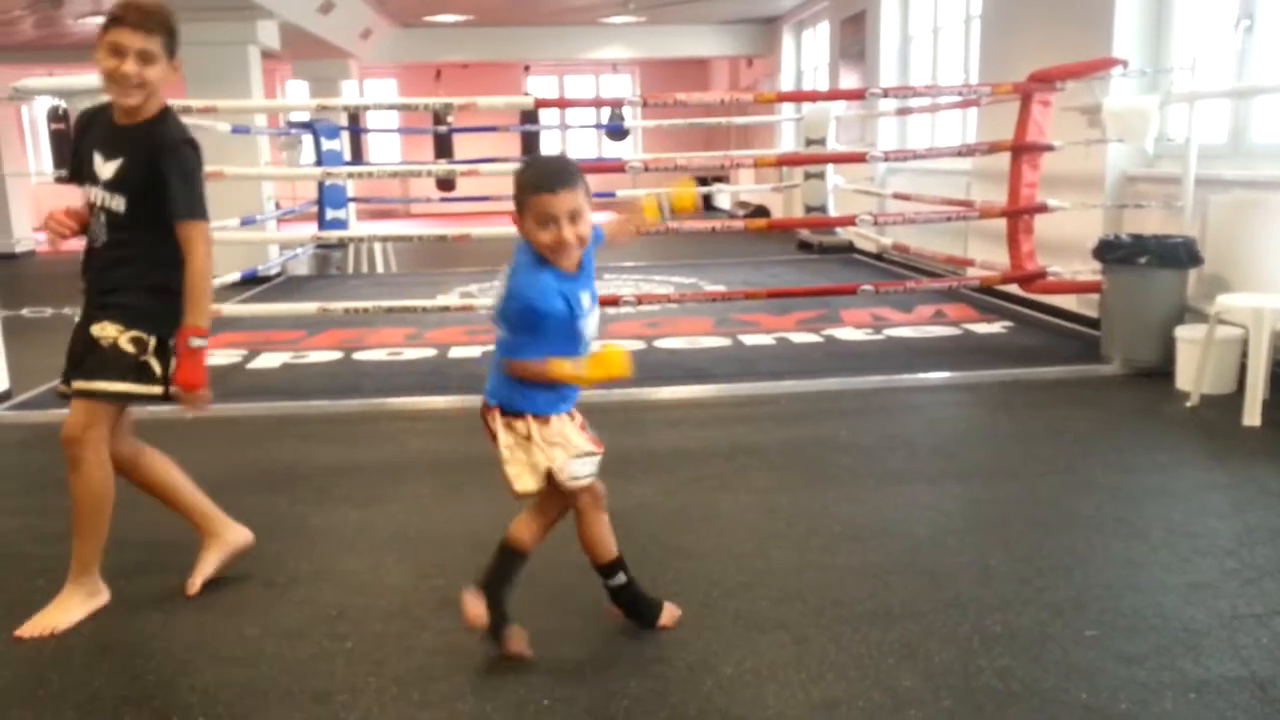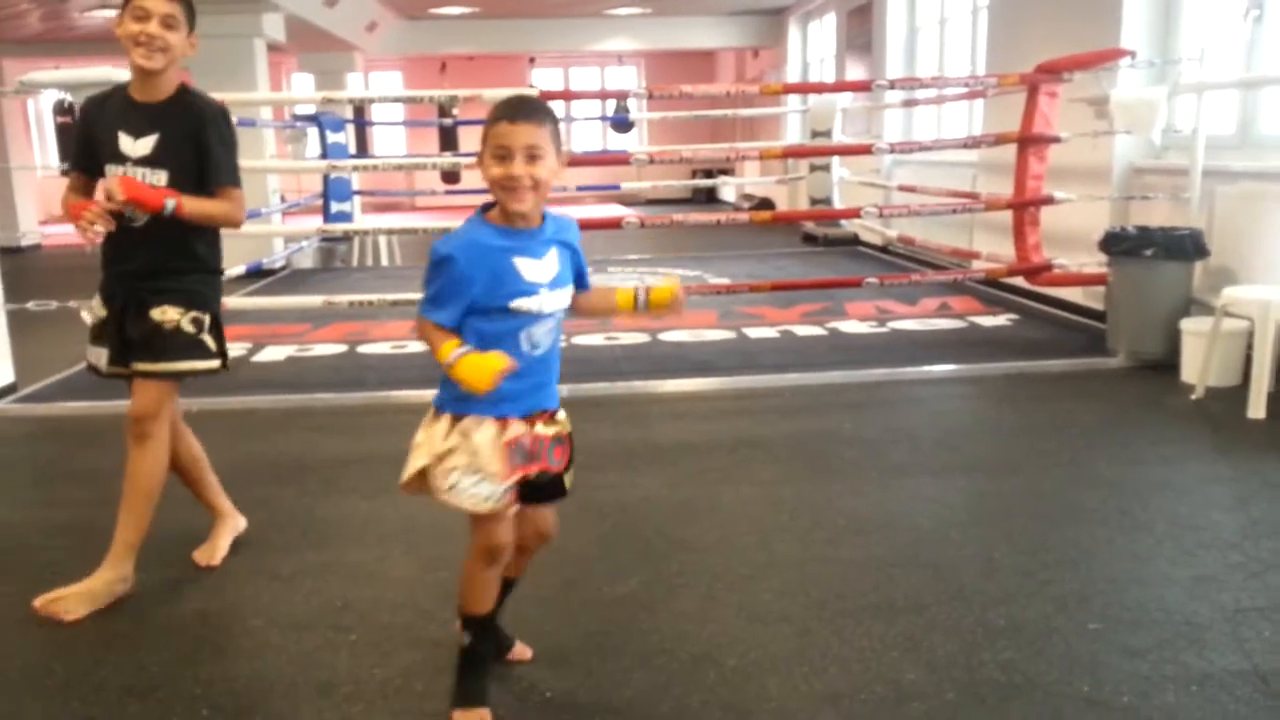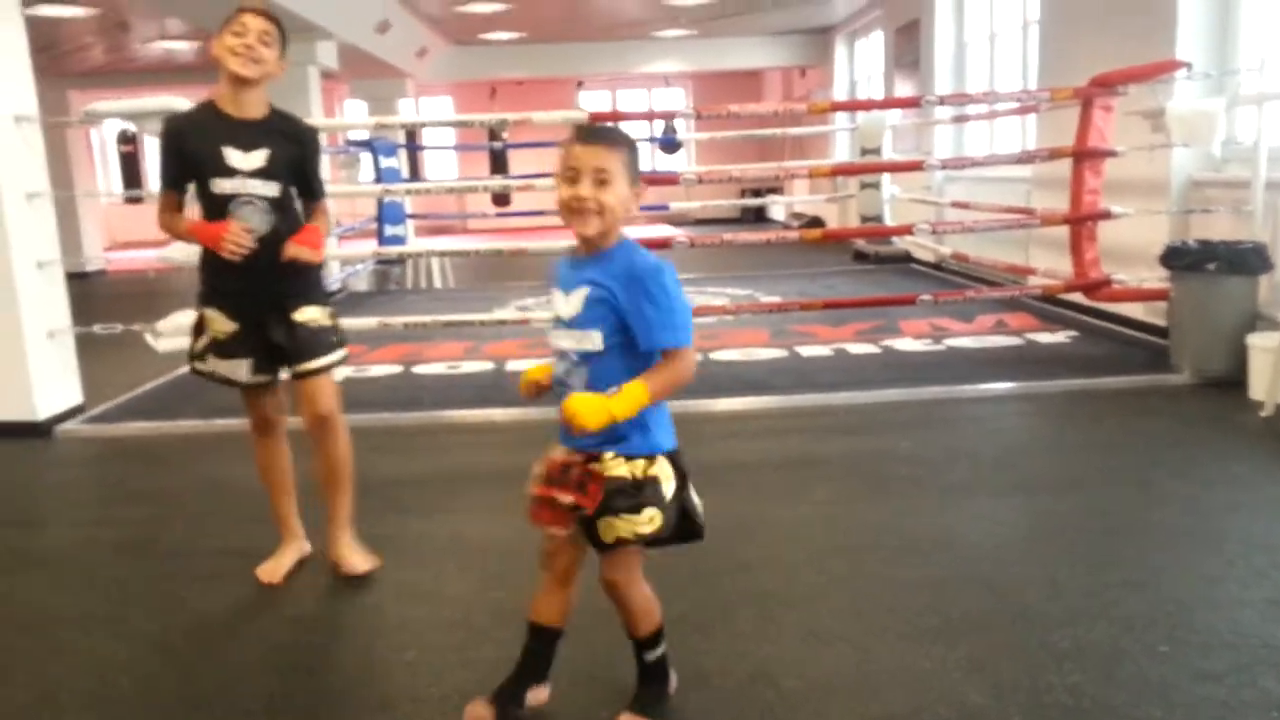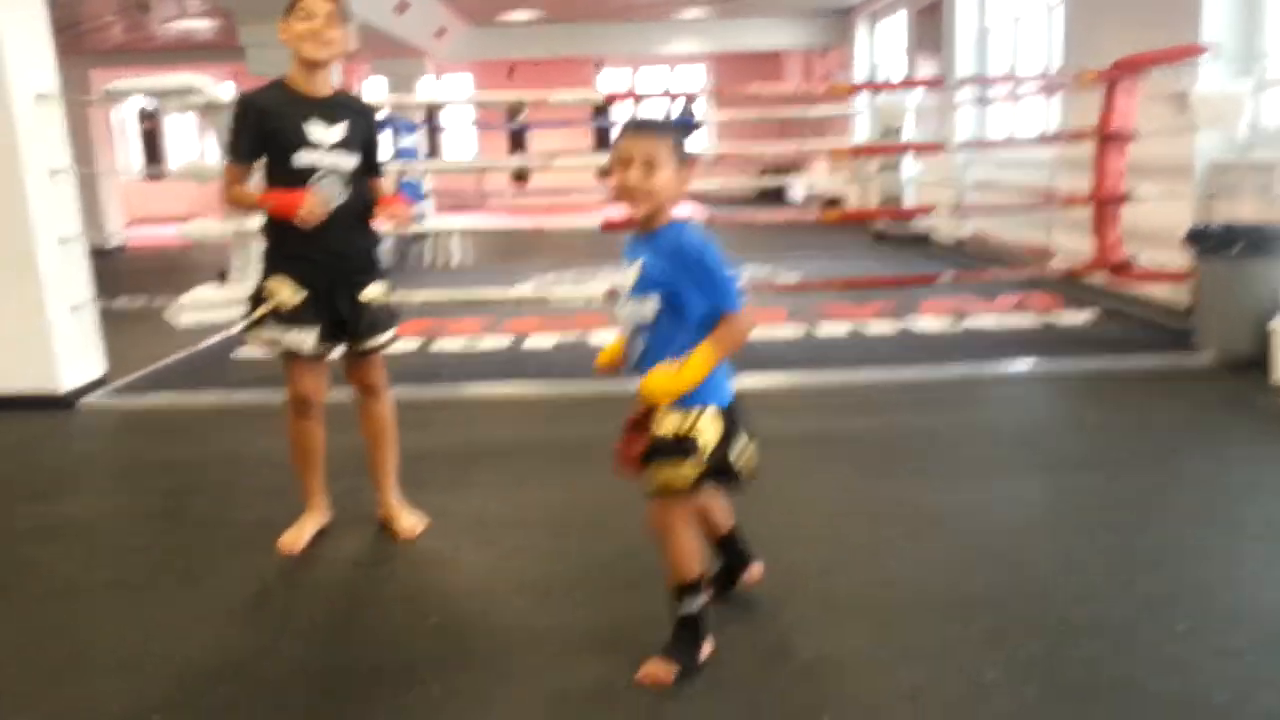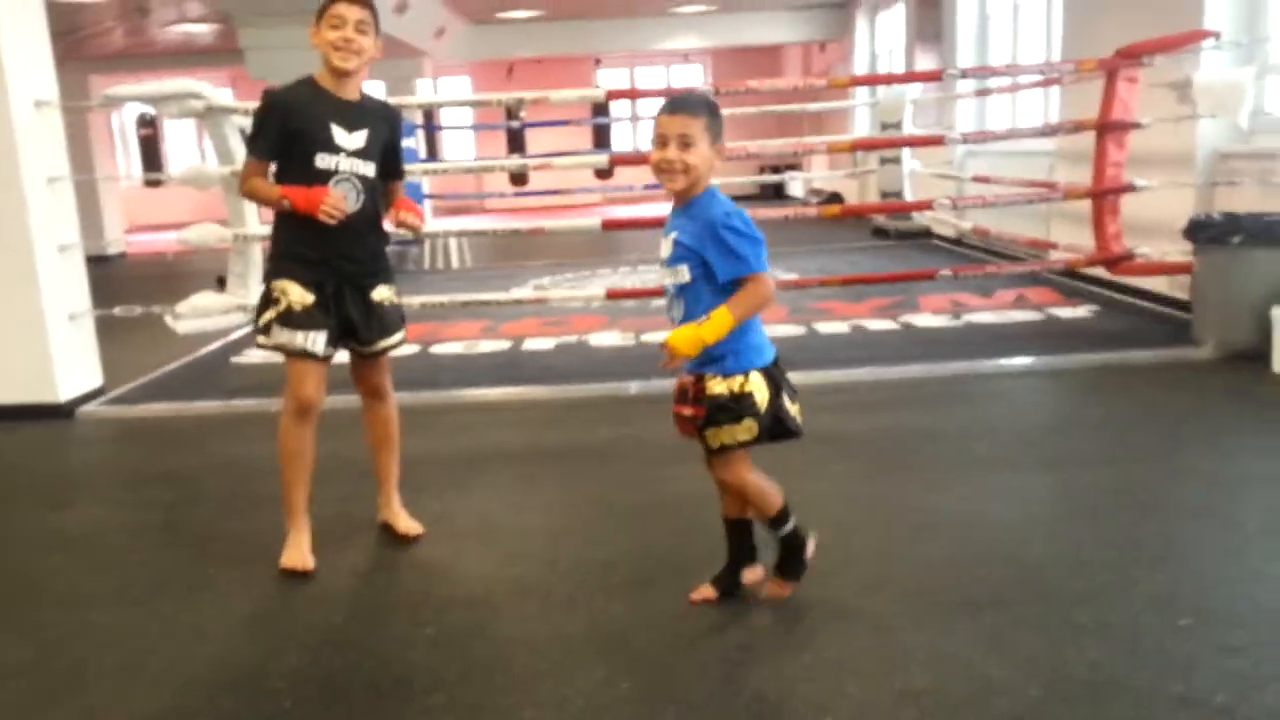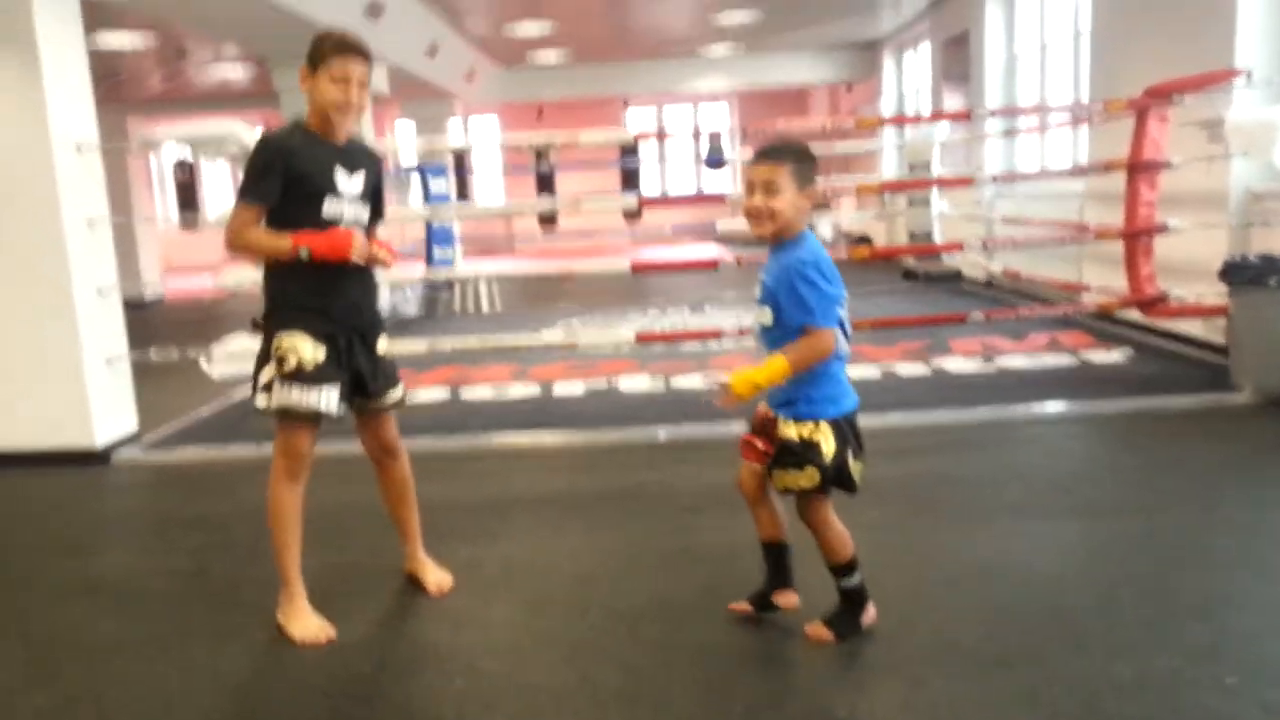
dt=0.4s
person 1, frame 1
left shoulder: (170, 146)
right shoulder: (89, 125)
left elbow: (196, 250)
left wrist: (191, 344)
right wrist: (69, 221)
left hip: (145, 309)
right hip: (105, 305)
left knee: (82, 433)
right knee: (108, 441)
left ankle: (84, 583)
right ankle: (219, 529)
person 1, frame 2
left shoulder: (204, 116)
right shoulder: (98, 111)
left elbow: (233, 210)
right elbow: (75, 193)
left wrist: (160, 199)
right wrist: (84, 212)
left hip: (180, 283)
right hip: (121, 283)
left knee: (147, 416)
right knee: (159, 415)
left ankle: (116, 569)
right ankle: (225, 515)
person 1, frame 3
left shoulder: (296, 135)
right shoulder: (185, 130)
right elbow: (168, 216)
left wrist: (313, 237)
right wrist: (207, 234)
left hip: (295, 291)
right hip: (229, 298)
left knee: (323, 411)
right knee: (263, 418)
left ankle: (343, 535)
right ankle: (291, 537)
person 1, frame 4
left shoulder: (360, 113)
right shoulder: (261, 105)
right elbow: (232, 189)
left wrist: (391, 204)
right wrist: (280, 201)
left hip: (357, 266)
right hip: (295, 268)
left knee: (372, 384)
right knee: (305, 393)
left ankle: (390, 498)
right ankle: (315, 506)
person 1, frame 5
left shoulder: (384, 117)
right shoulder: (285, 102)
right elbow: (249, 181)
left wrist: (406, 210)
right wrist: (299, 198)
left hip: (367, 269)
right hip: (302, 270)
left knee: (377, 386)
right knee: (303, 398)
left ankle: (390, 502)
right ankle: (297, 526)
person 1, frame 6
left shoulder: (367, 159)
right shoulder: (281, 148)
right elbow: (239, 236)
left wrist: (379, 250)
right wrist: (313, 244)
left hip: (360, 321)
right hip: (301, 325)
left knee: (386, 443)
right knee: (294, 453)
left ankle: (416, 553)
right ankle: (291, 598)
person 2, frame 1
left shoulder: (573, 252)
right shoulder: (533, 294)
left elbow: (608, 230)
right elbow: (515, 363)
right wrist: (584, 371)
left hip: (547, 408)
right hip: (532, 411)
left knee: (551, 502)
right knee: (588, 497)
left ankle: (489, 597)
right ankle: (629, 597)
person 2, frame 2
left shoulder: (562, 232)
right shoulder: (461, 250)
right elbow: (430, 324)
left wrist: (642, 299)
right wrist: (461, 360)
left hip: (538, 413)
right hip: (478, 418)
left knee: (538, 528)
right knee: (493, 540)
left ankle: (483, 627)
right ankle: (472, 668)
person 2, frame 3
left shoulder: (643, 274)
right shoulder: (569, 269)
left elbow: (678, 365)
left wrist: (614, 407)
right wrist: (546, 376)
left hip: (631, 449)
right hip: (578, 446)
left knee: (620, 571)
right knee: (558, 559)
person 2, frame 4
left shoulder: (689, 247)
right shoulder: (637, 243)
left elbow: (736, 321)
left wrist: (682, 374)
right wrist: (619, 349)
left hip: (693, 402)
right hip: (662, 401)
left knee: (671, 511)
right knee: (691, 494)
left ankle: (691, 635)
right ankle: (739, 563)
person 2, frame 5
left shoulder: (719, 219)
right shoulder: (679, 215)
left elbow: (759, 289)
left wrist: (699, 334)
right wrist: (681, 337)
left hip: (737, 367)
right hip: (706, 370)
left knee: (732, 471)
right knee: (723, 468)
left ankle: (793, 545)
right ankle: (741, 566)
person 2, frame 6
left shoulder: (803, 265)
right shoulder: (783, 256)
left elbow: (823, 342)
left wrist: (756, 378)
right wrist: (765, 383)
left hip: (814, 412)
right hip: (788, 406)
left knee: (813, 509)
right knee: (751, 482)
left ankle: (856, 605)
right ankle: (779, 586)
